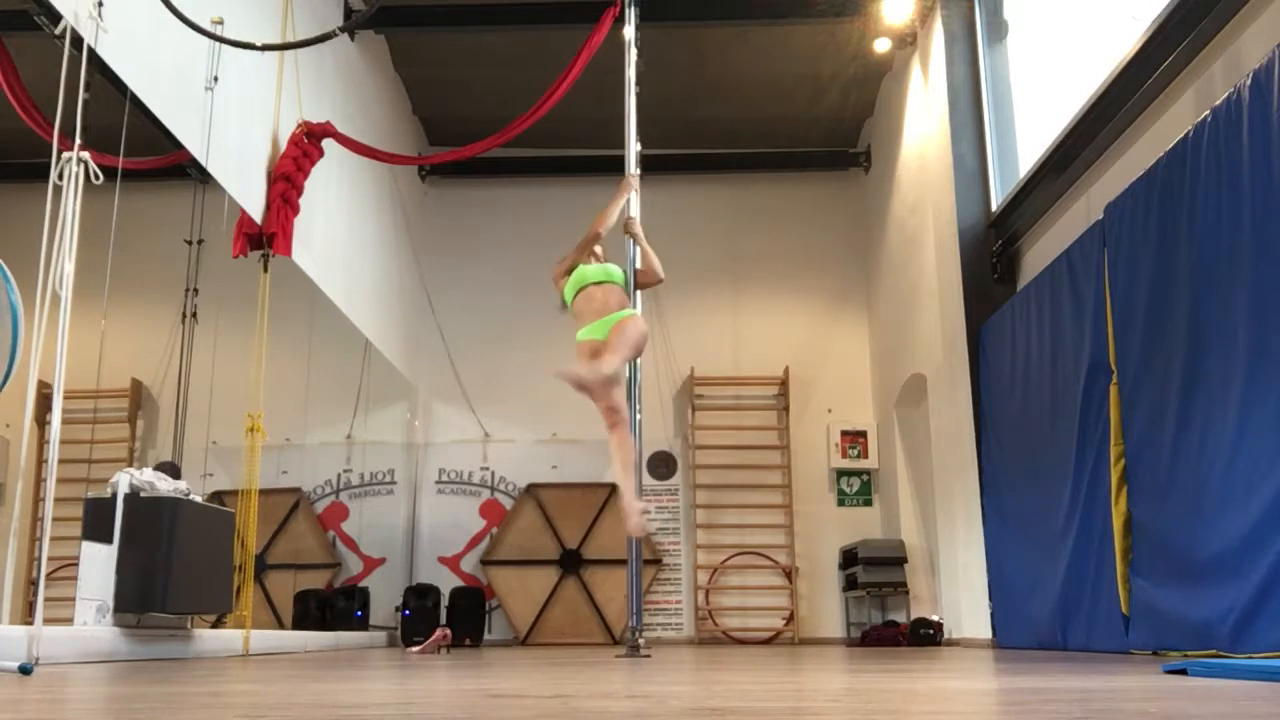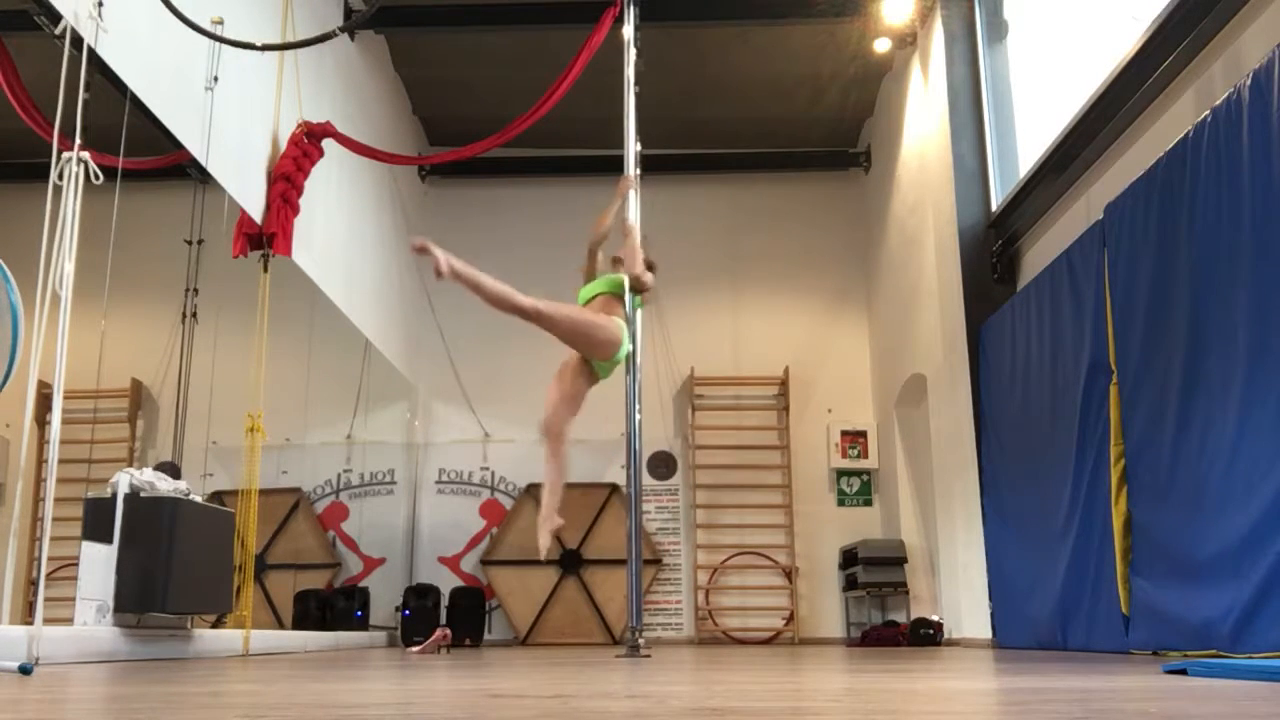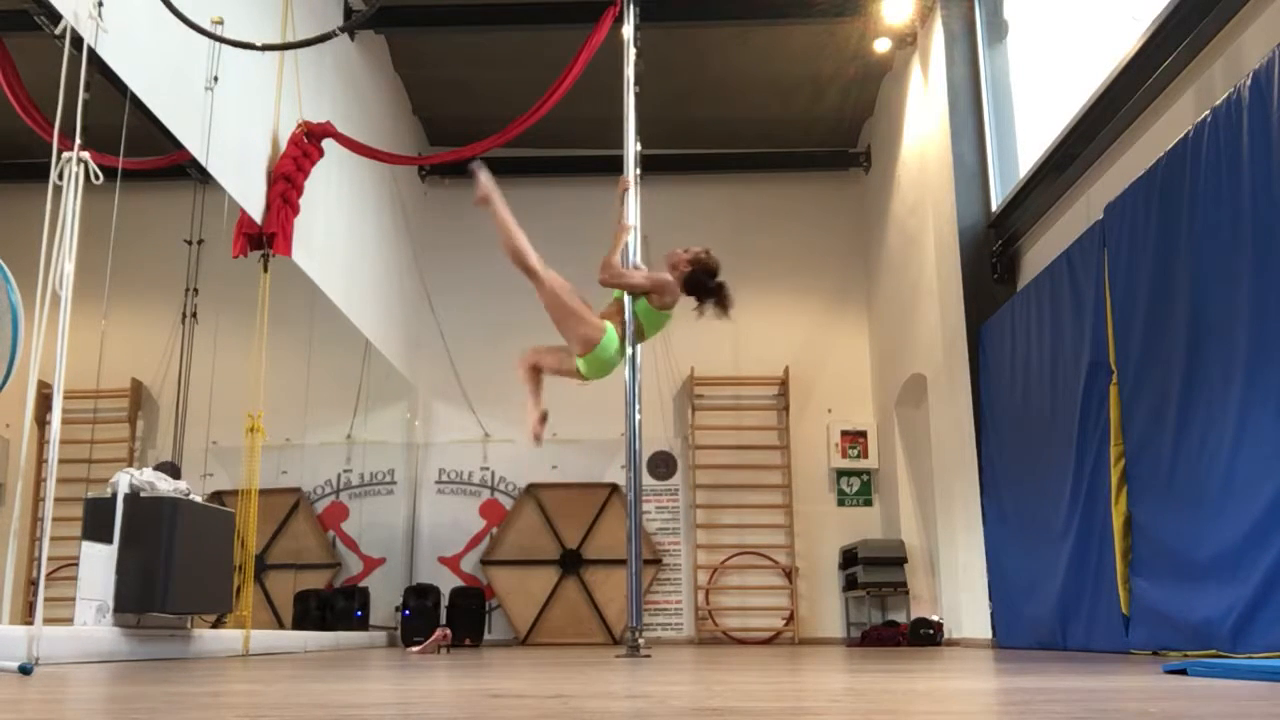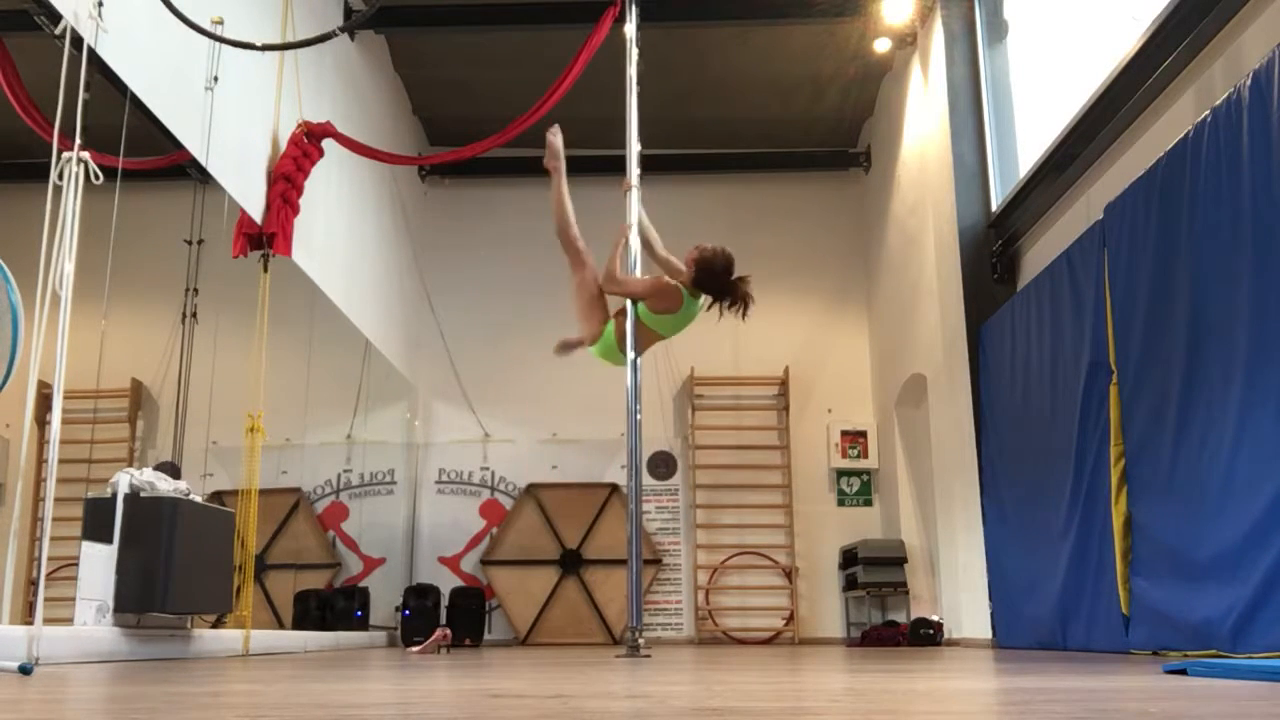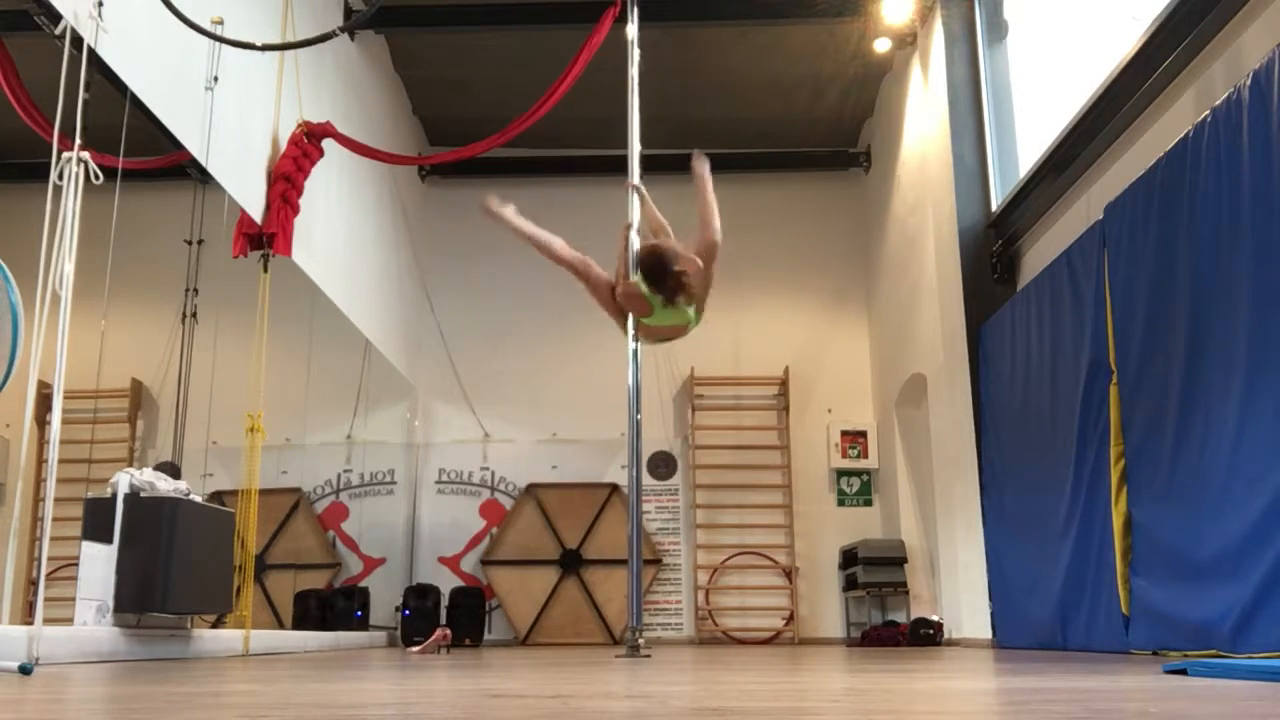
dt=0.3s
person 1, frame 1
left shoulder: (617, 272)
right shoulder: (564, 273)
left elbow: (655, 274)
right elbow: (596, 232)
left wrist: (638, 236)
right wrist: (623, 194)
left hip: (627, 325)
right hip: (591, 340)
left knee: (616, 346)
right knee: (614, 418)
left ankle: (595, 375)
right ankle: (630, 503)
person 1, frame 2
left shoulder: (637, 282)
right shoulder: (592, 284)
left elbow: (638, 273)
right elbow: (595, 242)
left wrist: (632, 238)
right wrist: (619, 199)
left hip: (608, 337)
right hip: (583, 359)
left knee: (528, 306)
right knee: (552, 429)
left ankle: (453, 266)
right ankle: (548, 515)
person 1, frame 3
left shoulder: (664, 282)
right shoulder: (655, 284)
left elbow: (609, 276)
left wrist: (621, 239)
right wrist: (623, 202)
left hip: (598, 342)
right hip: (595, 362)
left knee: (534, 267)
right knee: (530, 358)
left ankle: (492, 196)
right ankle: (536, 412)
person 1, frame 4
left shoulder: (665, 289)
right shoulder: (698, 293)
left elbow: (610, 283)
right elbow: (657, 252)
left wrist: (620, 243)
left hip: (607, 341)
right hip: (624, 351)
left knee: (576, 248)
left ankle: (558, 167)
right ankle: (583, 339)
person 1, frame 5
left shoulder: (632, 295)
right shoulder: (693, 272)
left elbow: (618, 291)
right elbow: (667, 236)
left wrist: (624, 244)
right wrist: (645, 198)
left hip: (644, 331)
left knee: (577, 261)
right knee: (711, 240)
left ankle: (511, 217)
right ankle: (702, 177)
